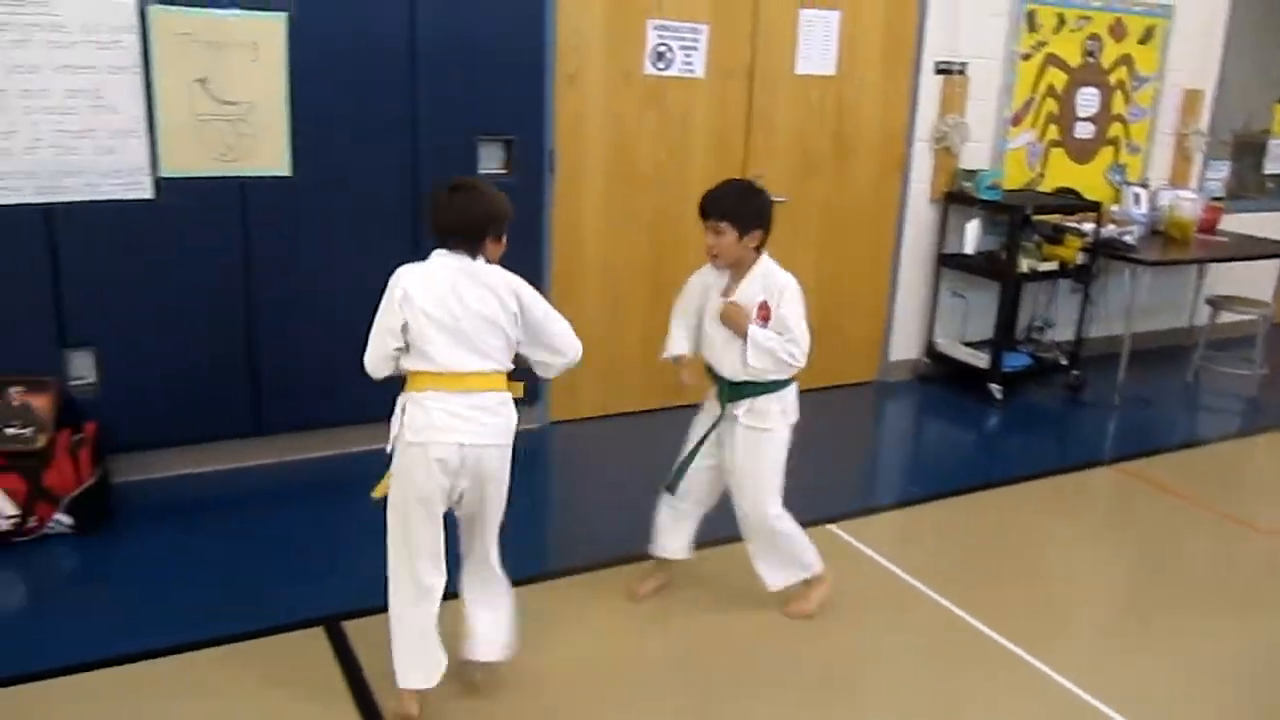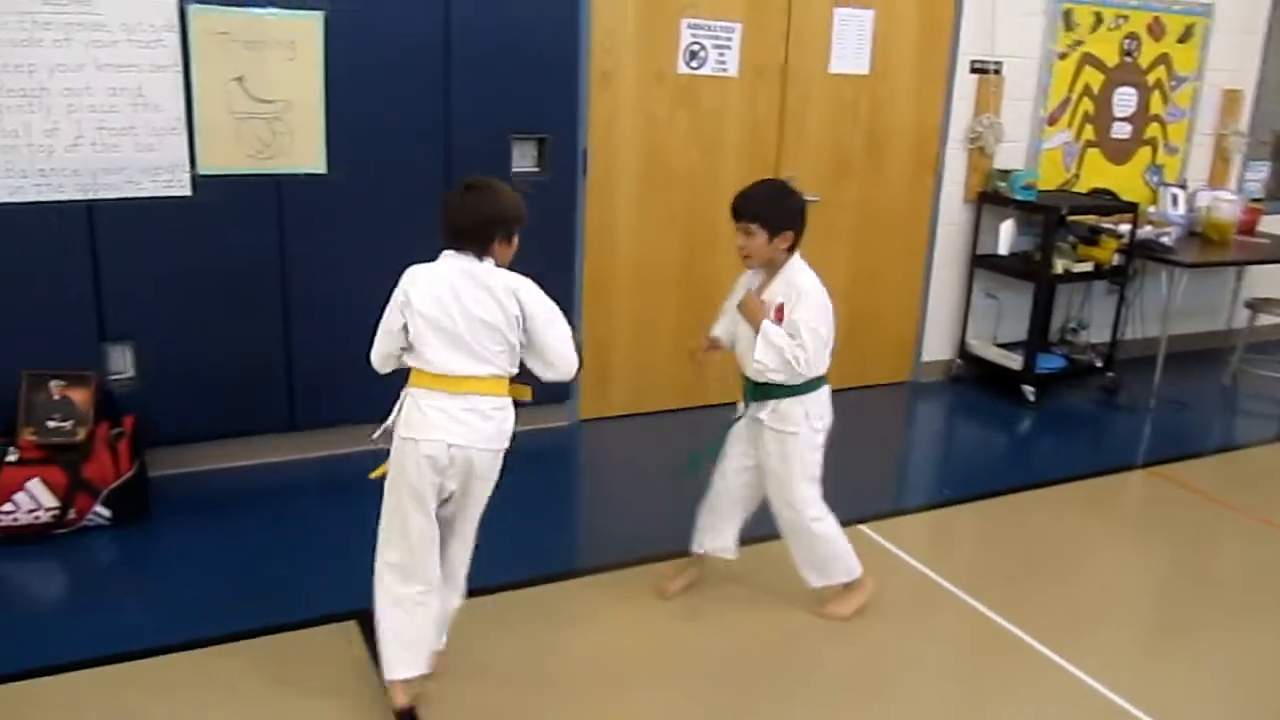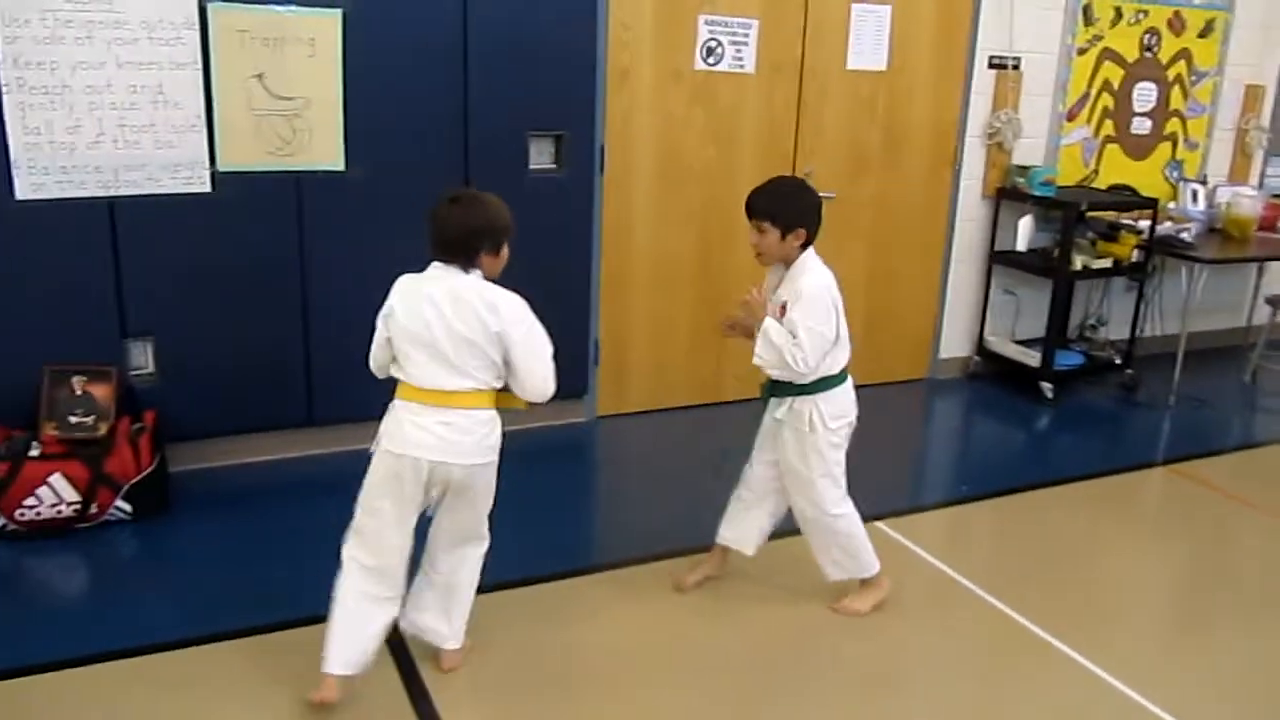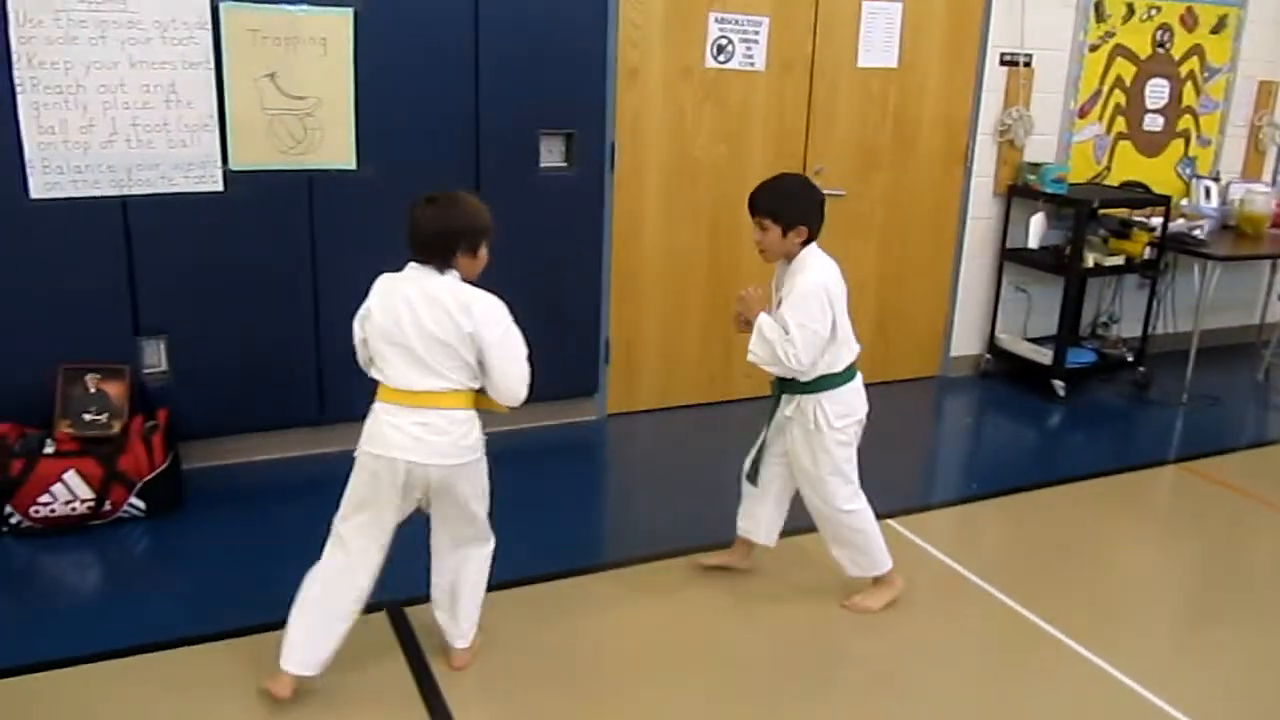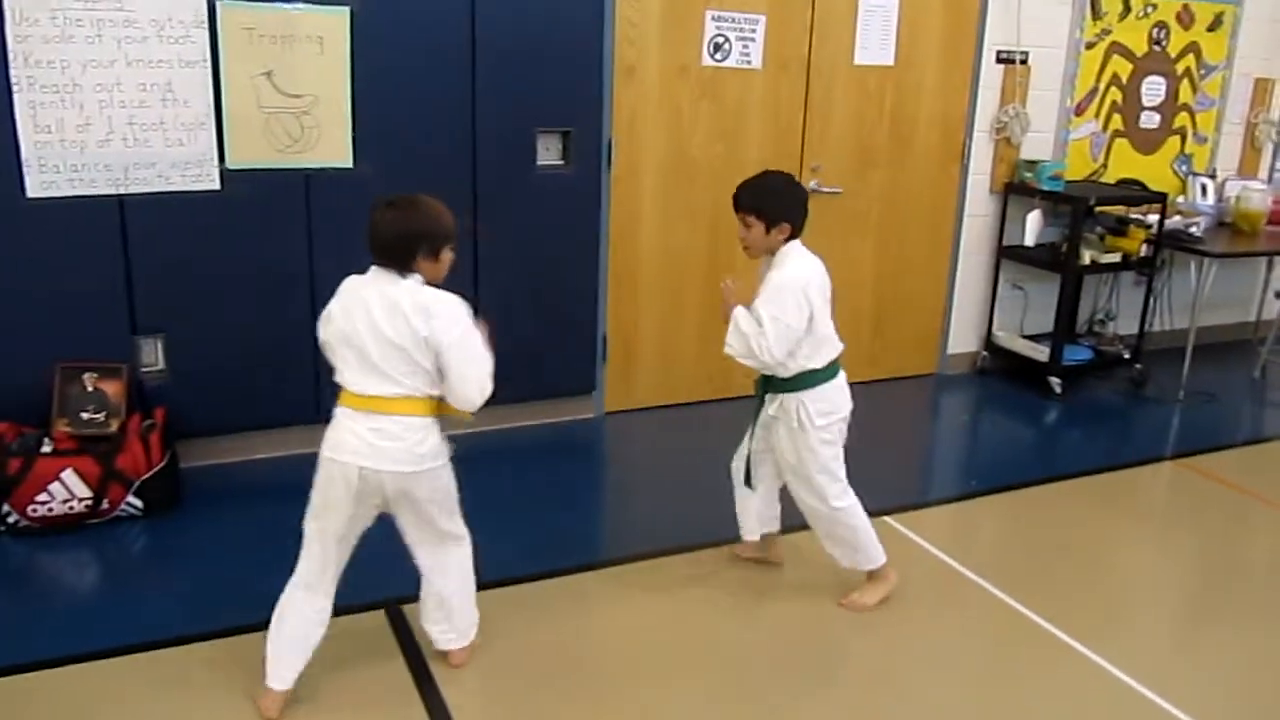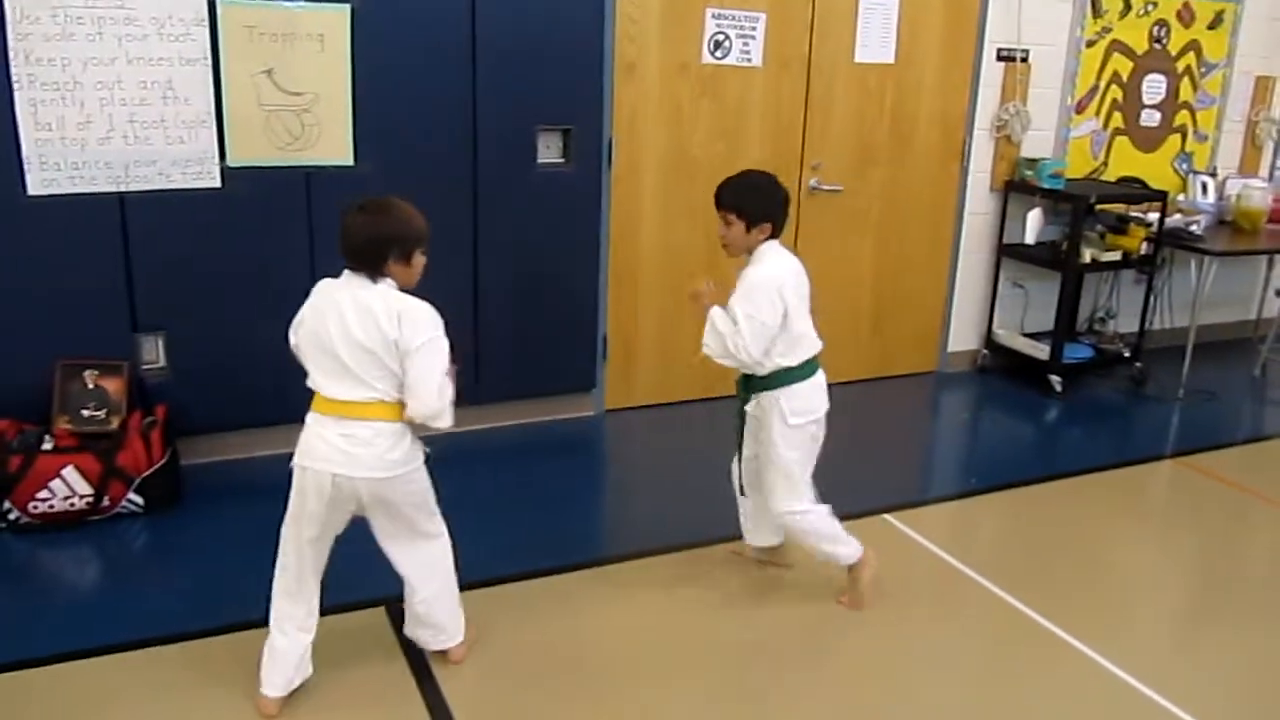
dt=0.1s
person 1, frame 1
left shoulder: (408, 281)
right shoulder: (509, 287)
left elbow: (377, 363)
right elbow: (565, 350)
right wrist: (520, 354)
left hip: (428, 426)
right hip: (491, 426)
left knee: (415, 560)
right knee: (480, 549)
right ankle: (486, 650)
person 1, frame 2
left shoulder: (417, 281)
right shoulder: (519, 290)
left elbow: (383, 358)
right elbow: (562, 364)
left hip: (424, 425)
right hip: (486, 426)
left knee: (404, 555)
right knee: (454, 543)
right ankle: (424, 645)
person 1, frame 3
left shoulder: (404, 291)
right shoulder: (504, 307)
left elbow: (380, 363)
right elbow: (539, 386)
right wrist: (506, 361)
left hip: (409, 433)
right hip: (473, 440)
left knee: (371, 553)
right knee: (461, 542)
left ankle: (338, 673)
right ankle: (447, 642)
person 1, frame 4
left shoulder: (384, 291)
right shoulder: (483, 307)
right elbow: (512, 391)
right wrist: (503, 342)
left hip: (388, 438)
right hip: (453, 442)
left knee: (349, 554)
right knee: (467, 542)
left ankle: (294, 670)
right ankle: (460, 641)
person 1, frame 5
left shoulder: (348, 294)
right shoulder: (444, 309)
right elbow: (471, 394)
right wrist: (476, 343)
left hip: (349, 442)
right hip: (413, 448)
left knee: (318, 563)
right knee: (446, 544)
right ankle: (455, 640)
person 1, frame 6
left shoulder: (321, 299)
right shoulder: (415, 316)
right elbow: (429, 410)
right wrist: (443, 377)
left hip: (322, 448)
right hip: (386, 454)
left knee: (298, 567)
right knee: (424, 542)
right ankle: (447, 636)
person 2, frame 1
left shoulder: (780, 286)
right shoulder: (707, 278)
left elbow: (792, 357)
right elbow: (683, 322)
left wrist: (747, 329)
right wrist: (684, 361)
left hip: (765, 409)
right hip: (722, 400)
left knee: (758, 507)
right knee: (686, 481)
left ankle: (812, 577)
right ankle: (663, 562)
person 2, frame 2
left shoulder: (804, 289)
right shoulder: (756, 277)
left elbow: (801, 361)
right elbow: (733, 316)
left wrist: (760, 324)
right wrist: (715, 340)
left hip: (794, 411)
right hip: (761, 403)
left knee: (798, 505)
right knee: (731, 482)
left ankle: (854, 582)
right ankle: (697, 562)
person 2, frame 3
left shoulder: (812, 288)
right shoulder: (784, 272)
left elbow: (800, 360)
left wrist: (763, 323)
right wrist: (749, 324)
left hip: (818, 409)
right hip: (789, 401)
left knee: (821, 502)
right knee: (759, 478)
left ankle: (871, 579)
right ankle: (719, 555)
person 2, frame 4
left shoulder: (810, 283)
right shoulder: (804, 266)
left elbow: (792, 357)
left wrist: (757, 317)
right wrist: (761, 318)
left hip: (826, 406)
right hip: (805, 397)
left knee: (834, 496)
right knee: (766, 467)
left ankle: (885, 578)
right ankle: (743, 547)
person 2, frame 5
left shoulder: (788, 280)
right shoulder: (794, 262)
left elbow: (767, 352)
left wrist: (737, 311)
right wrist: (747, 313)
left hip: (809, 402)
right hip: (790, 394)
left knee: (825, 494)
right knee: (752, 463)
left ankle: (879, 572)
right ankle: (762, 542)
person 2, frame 6
left shoulder: (762, 277)
right shoulder: (783, 263)
left elbow: (744, 350)
left wrist: (711, 310)
right wrist: (727, 312)
left hip: (789, 400)
right hip: (789, 391)
left knee: (785, 503)
right knee: (749, 475)
left ankle: (855, 560)
right ankle: (767, 544)
